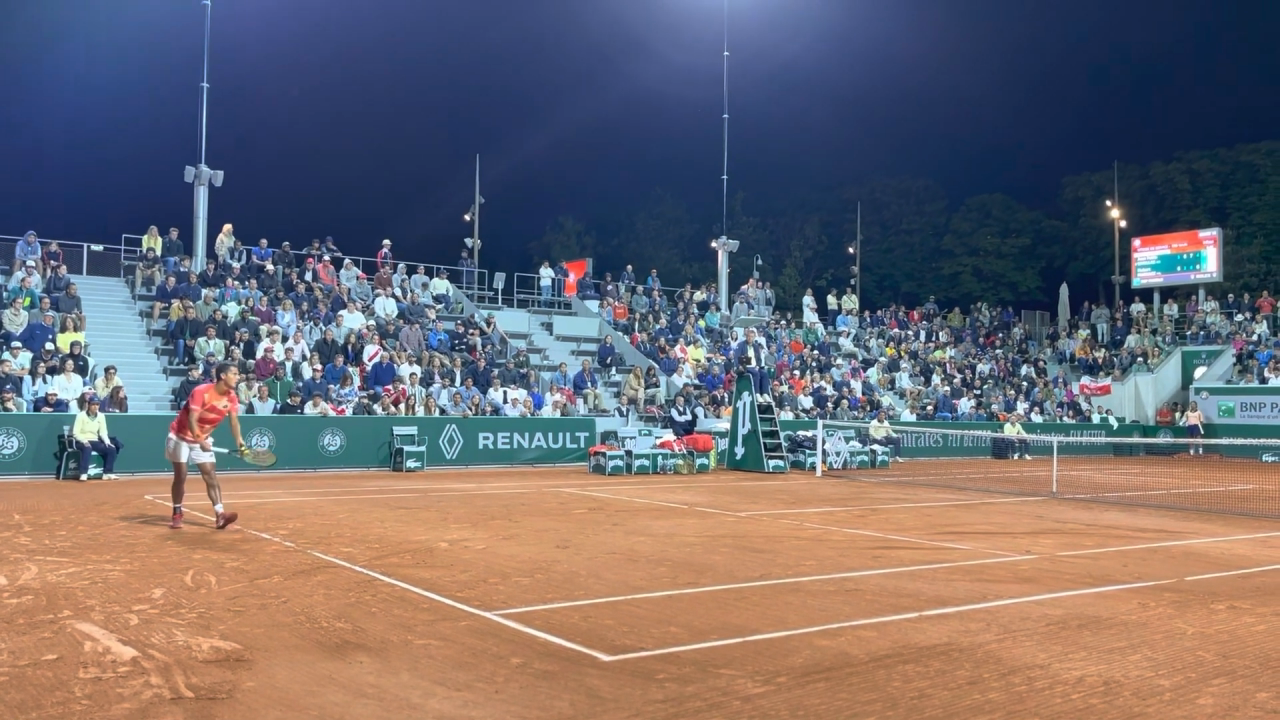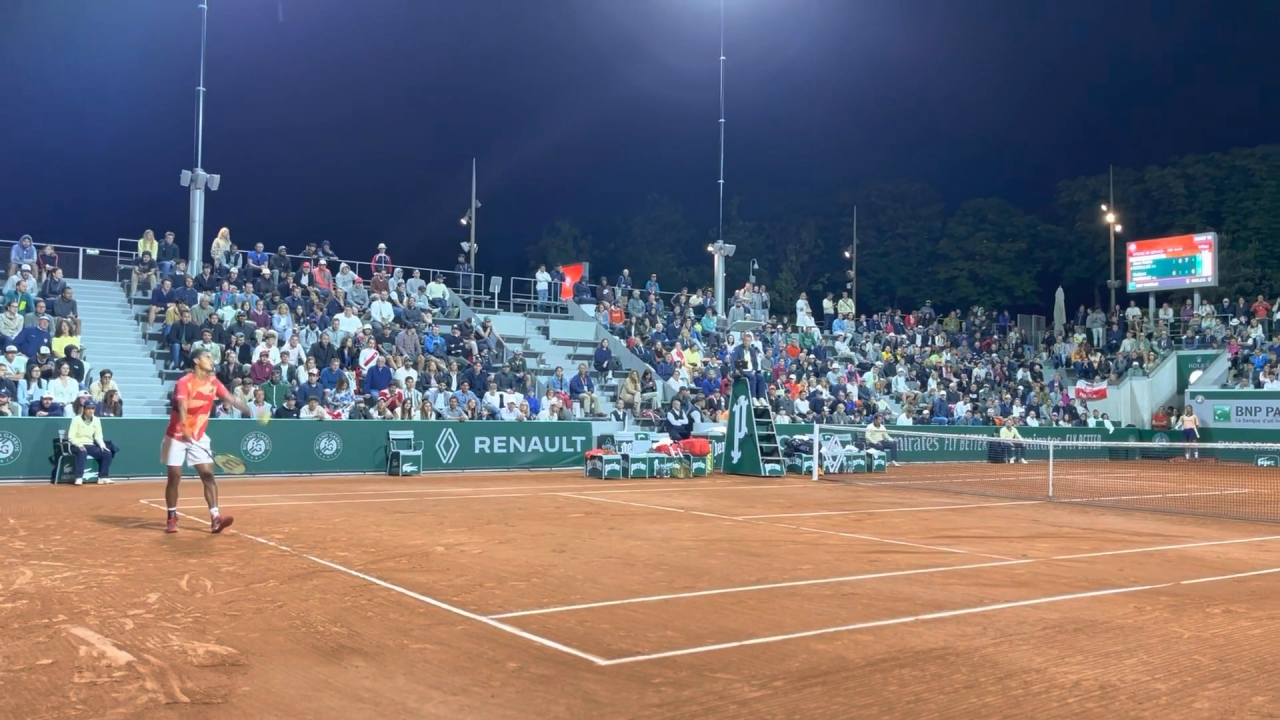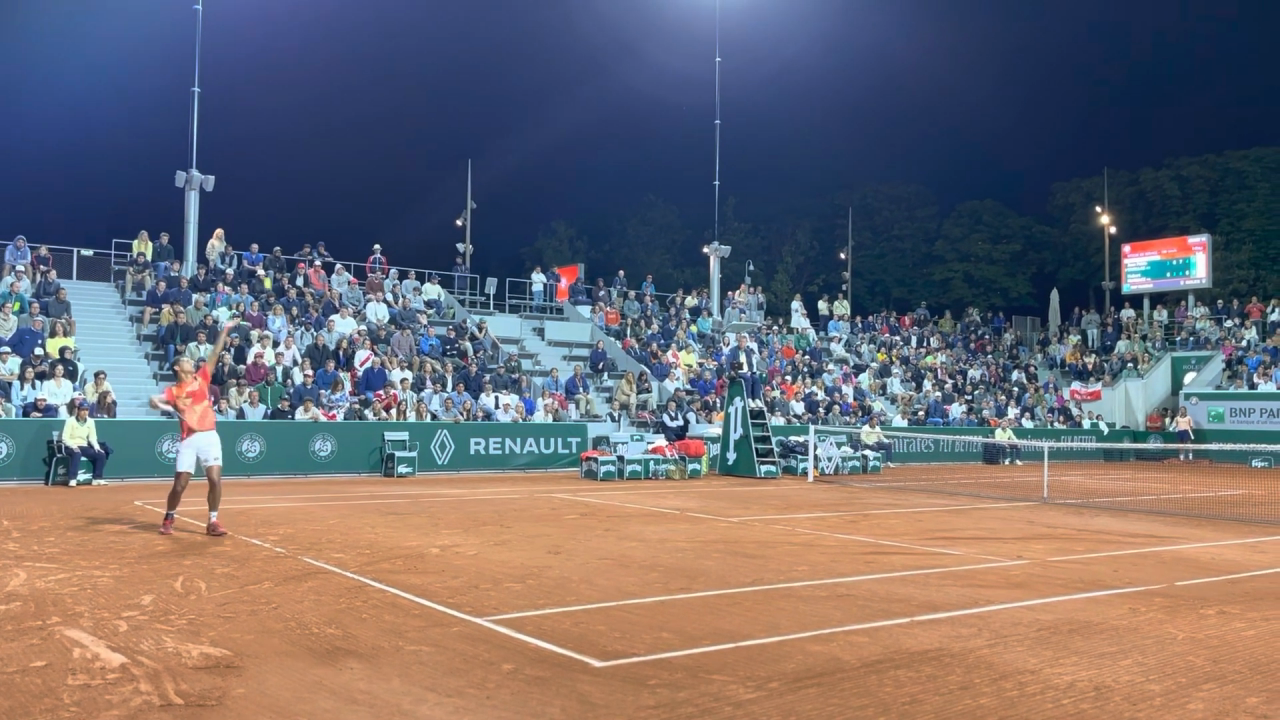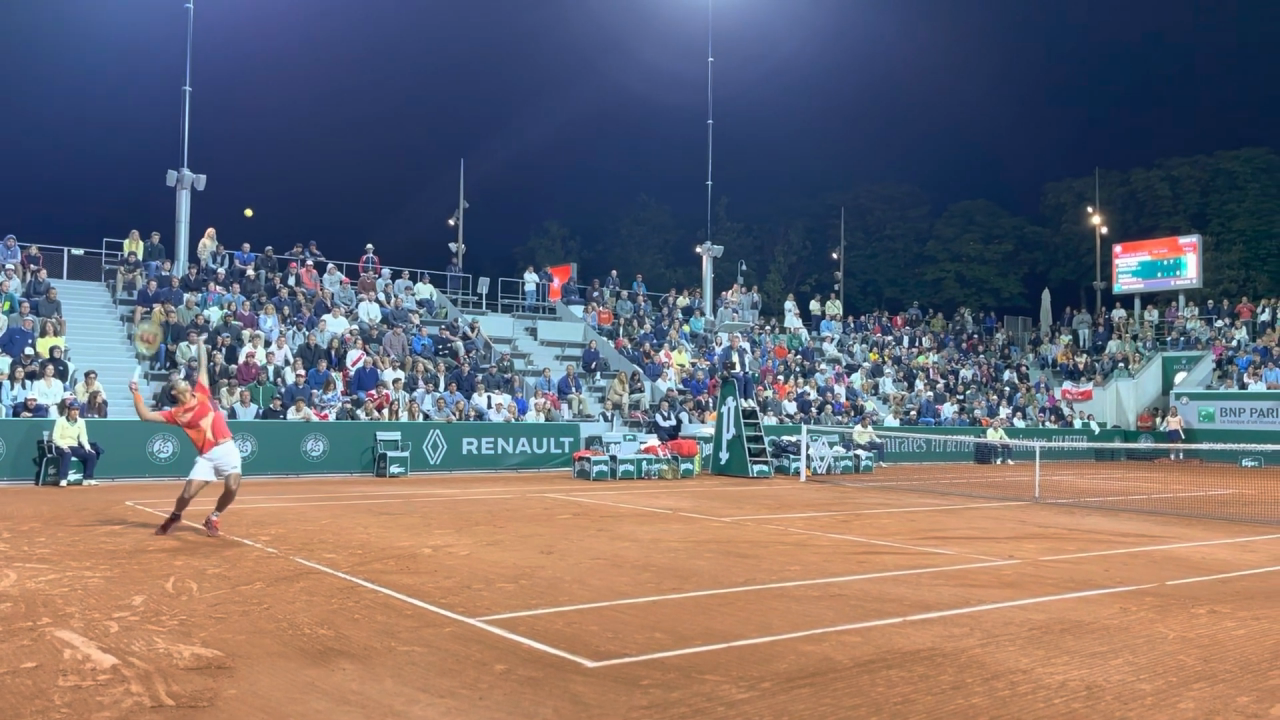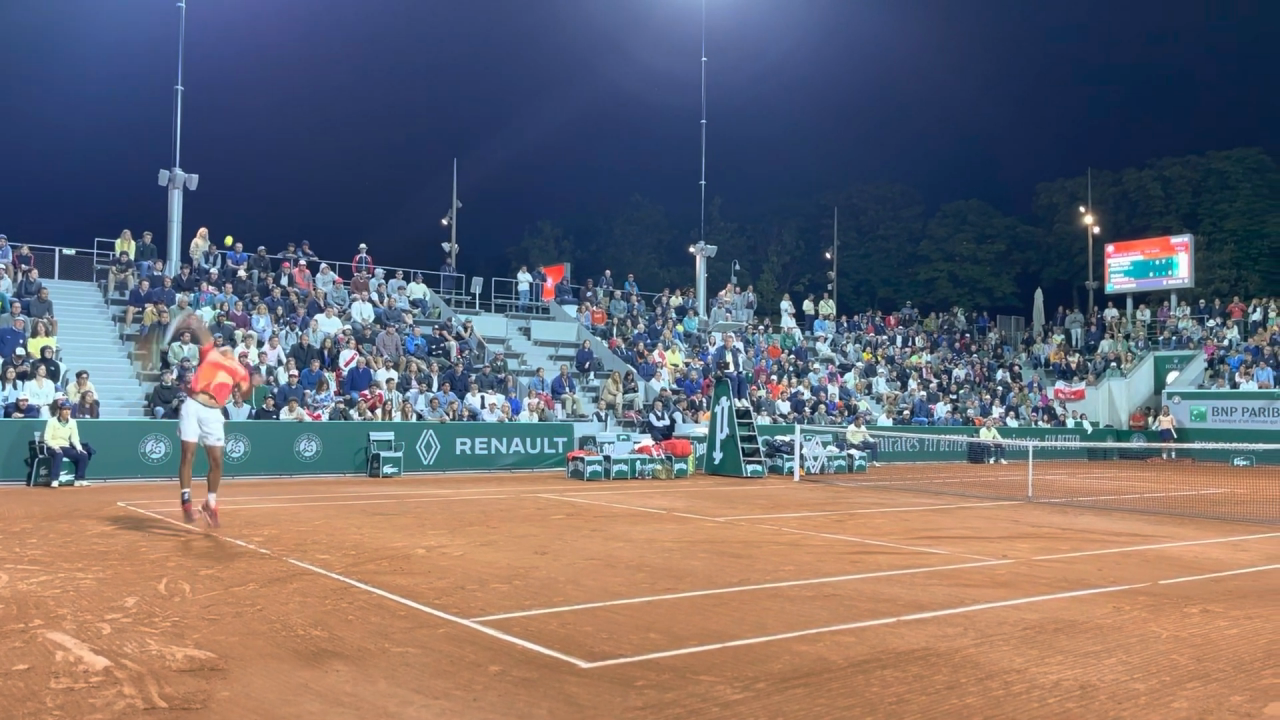
dt=0.3s
person 1, frame 1
left shoulder: (231, 397)
right shoulder: (201, 392)
left elbow: (234, 420)
right elbow: (192, 419)
left wrist: (239, 440)
right wrist: (199, 440)
left hip: (203, 439)
right hip: (180, 437)
left knee: (211, 475)
right knee: (181, 475)
left ankle: (220, 514)
right ankle: (177, 514)
person 1, frame 2
left shoulder: (213, 382)
right shoulder: (184, 382)
left elbow: (230, 398)
right elbow: (182, 409)
left wrist: (248, 408)
right wrist: (185, 431)
left hip: (199, 438)
right hip: (177, 437)
left knee: (208, 476)
right knee: (174, 478)
left ankle: (216, 518)
right ankle: (172, 518)
person 1, frame 3
left shoulder: (201, 378)
right shoulder: (173, 392)
left elbow: (214, 354)
right elbow: (158, 401)
left wrist: (224, 332)
right wrist: (156, 403)
left hip: (209, 437)
right hip: (189, 441)
left knee: (215, 480)
right knee: (180, 484)
left ankle: (213, 523)
right ankle: (168, 519)
person 1, frame 4
left shoulder: (201, 393)
right shoulder: (175, 413)
left elbow: (202, 367)
right elbow: (146, 416)
left wrist: (201, 344)
right wrist: (136, 393)
left hip: (227, 449)
right hip: (206, 456)
left knee: (232, 488)
right knee: (188, 494)
left ankle: (212, 519)
right ankle: (173, 519)
person 1, frame 5
left shoulder: (239, 371)
right shoulder: (209, 354)
left elbow: (246, 391)
right elbow: (200, 333)
left hip: (214, 412)
right hip: (194, 407)
left knee: (216, 461)
right knee: (188, 457)
left ankle: (211, 505)
right ankle: (186, 501)
